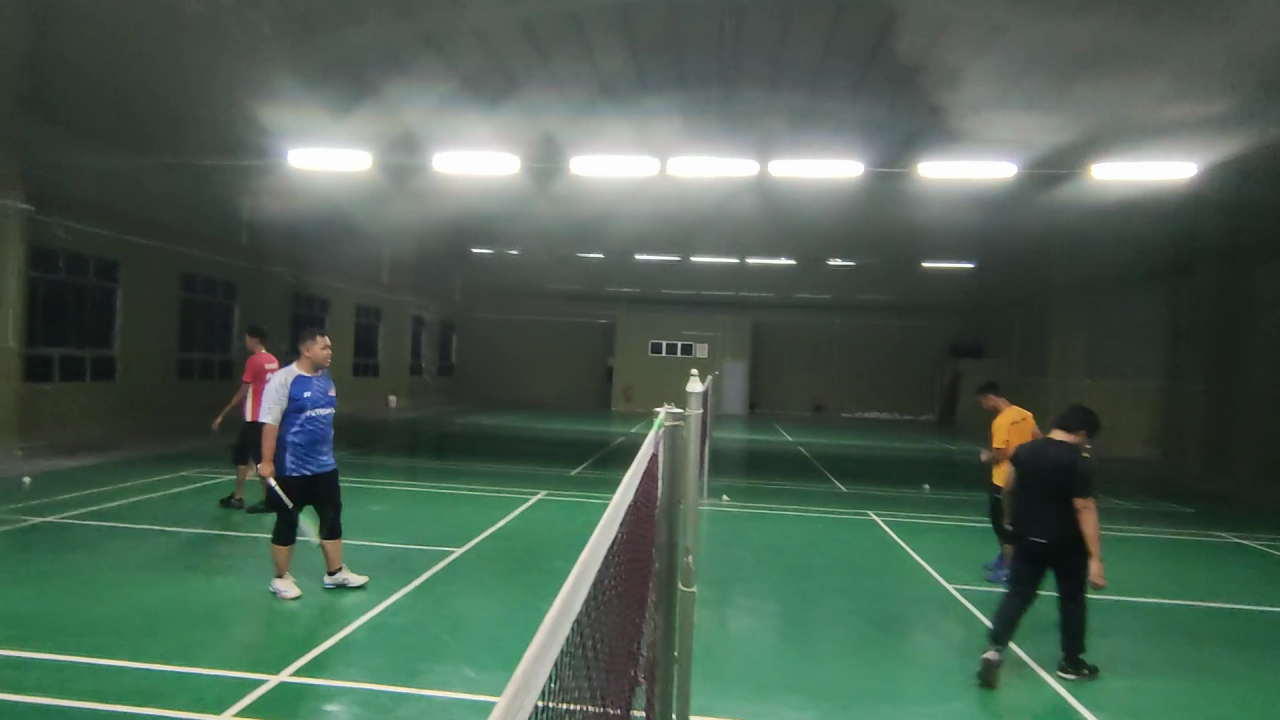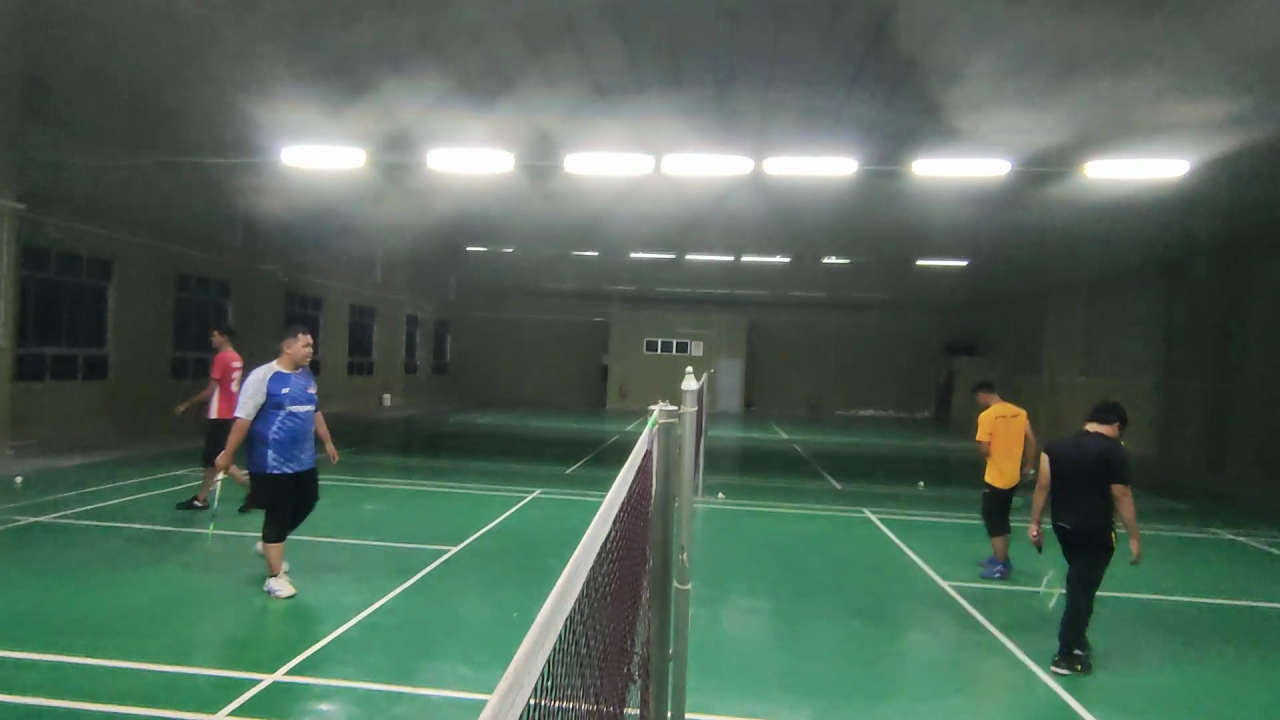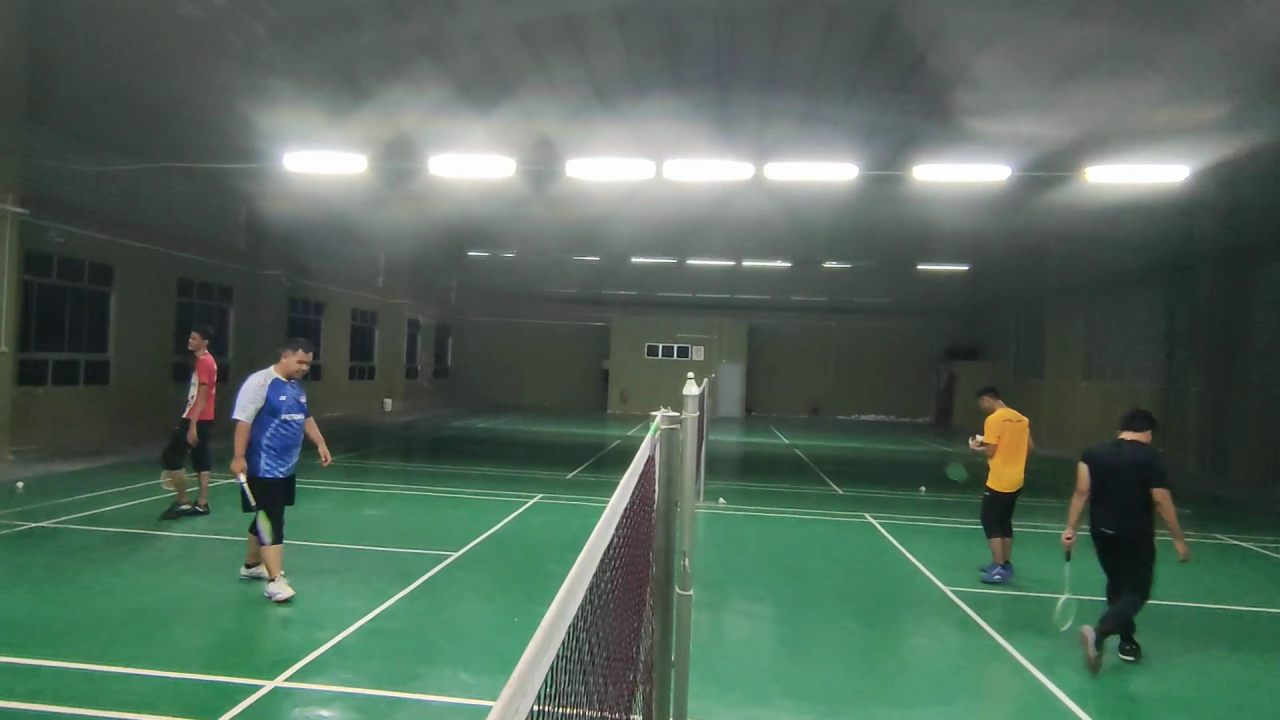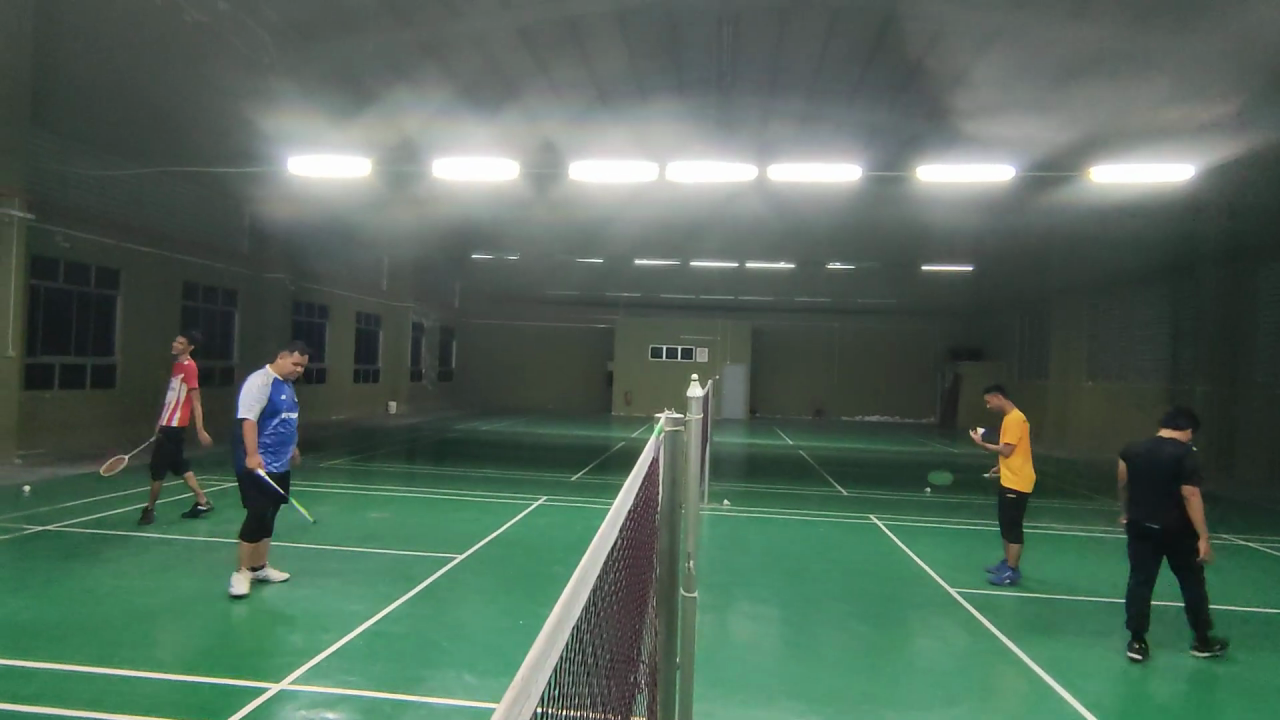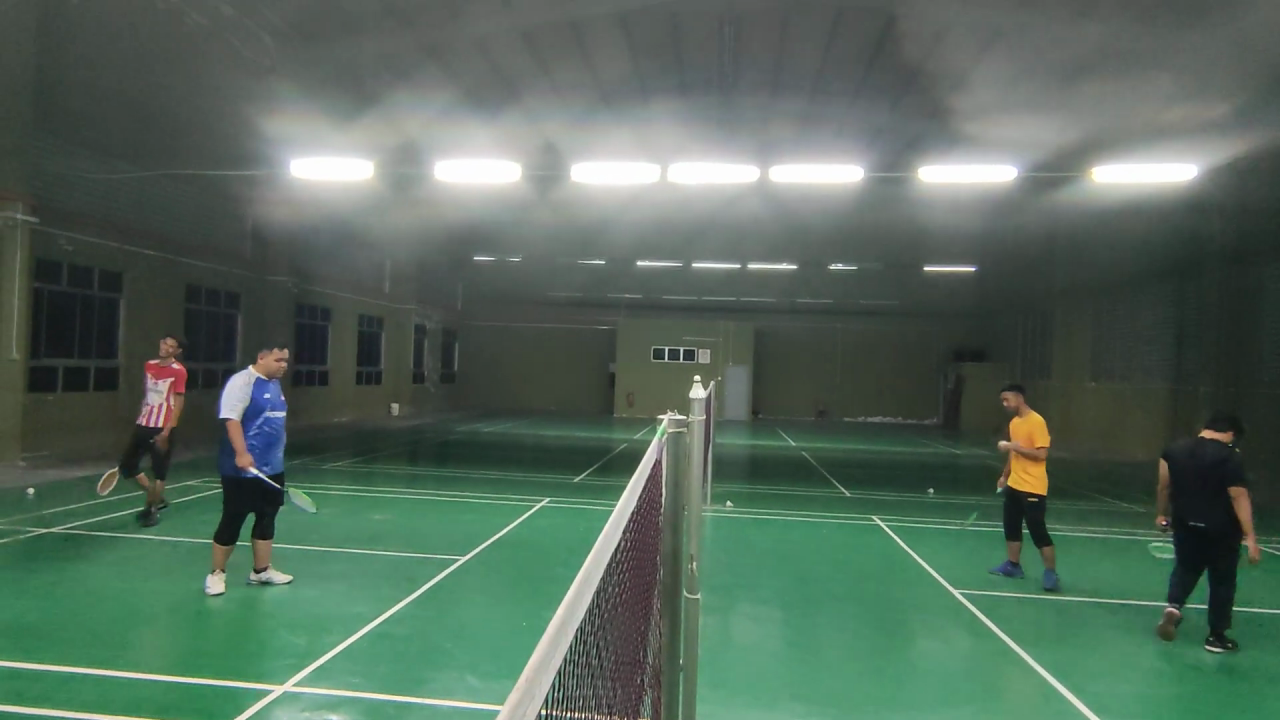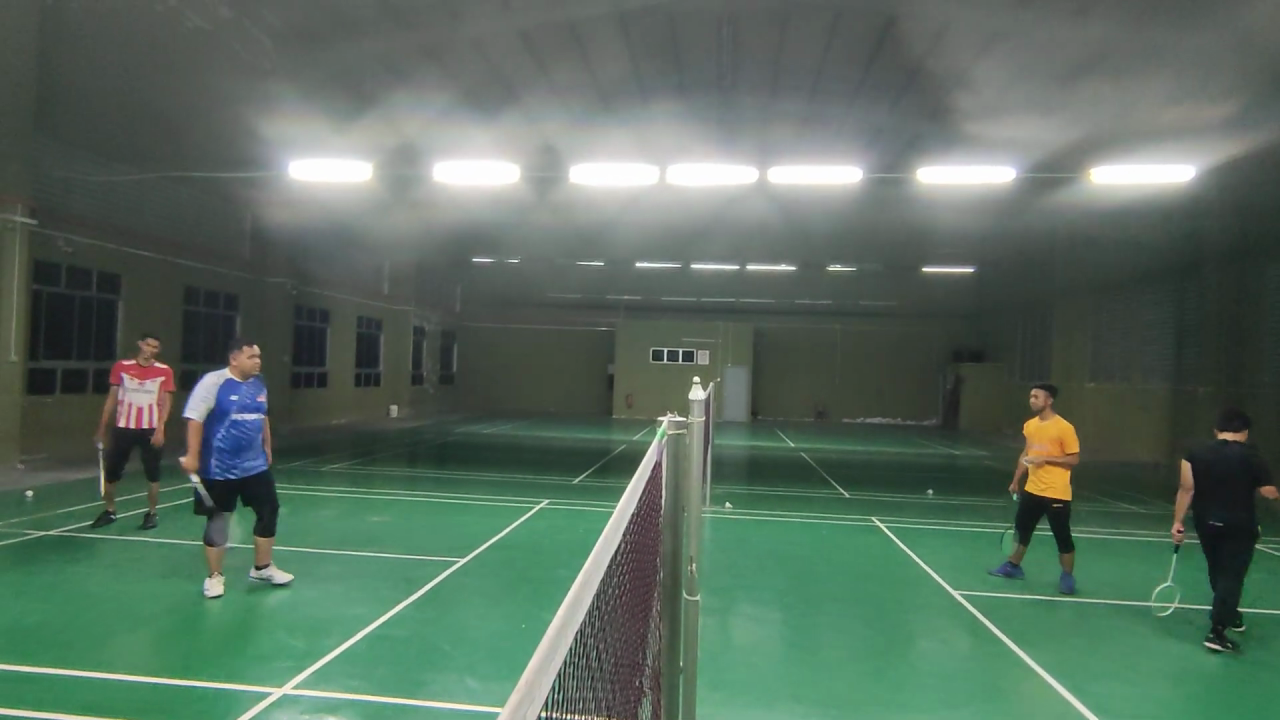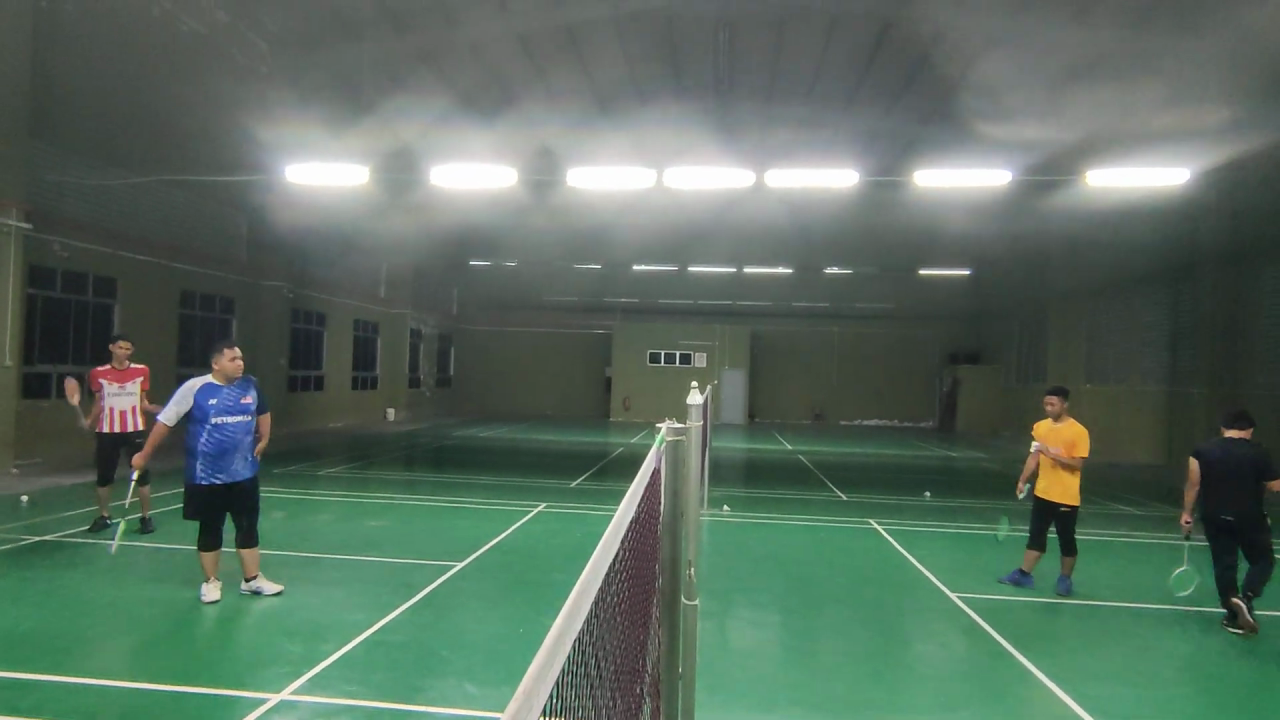
dt=0.3s
person 1, frame 1
left shoulder: (325, 379)
right shoulder: (283, 380)
right elbow: (270, 423)
right wrist: (267, 461)
left hip: (323, 465)
right hip: (291, 468)
left knee: (333, 515)
right knee: (287, 522)
left ankle: (335, 572)
right ankle: (281, 577)
person 1, frame 2
left shoulder: (307, 377)
right shoulder: (263, 377)
right elbow: (243, 418)
left wrist: (327, 442)
right wrist: (228, 453)
left hip: (304, 462)
right hip: (272, 464)
left knee: (303, 507)
right knee: (277, 517)
left ankle: (270, 548)
right ankle: (275, 577)
person 1, frame 3
left shoulder: (297, 386)
right shoulder: (260, 382)
left elbow: (305, 418)
right elbow: (243, 420)
left wrist: (321, 444)
right wrist: (239, 457)
left hip: (286, 466)
right hip: (264, 467)
left knee: (270, 517)
right knee: (273, 519)
left ankle: (252, 565)
right ankle: (275, 581)
person 1, frame 4
left shoulder: (286, 384)
right shoulder: (260, 381)
right elbow: (248, 419)
left wrist: (292, 447)
right wrist: (252, 454)
left hip: (279, 465)
right hip: (258, 466)
left knee: (268, 516)
right knee: (258, 516)
left ankle: (258, 567)
right ankle: (241, 571)
person 1, frame 5
left shoulder: (274, 383)
right shoulder: (242, 382)
right elbow: (231, 419)
right wrist: (241, 453)
left hip: (271, 467)
right hip: (243, 469)
left knee: (267, 518)
right knee: (233, 519)
left ankle: (261, 570)
right ankle: (217, 573)
person 1, frame 6
left shoulder: (257, 384)
right shoulder: (213, 382)
right elbow: (194, 418)
left wrist: (267, 444)
right wrist: (192, 455)
left hip: (255, 466)
right hip: (219, 469)
left knee: (269, 512)
right knee: (218, 521)
left ankle: (263, 567)
right ankle: (214, 576)
person 1, frame 7
left shoulder: (250, 385)
right shoulder: (194, 388)
left elbow: (262, 413)
right elbow: (165, 421)
left wrist: (264, 439)
right wrist: (145, 453)
left hip: (243, 473)
right hip: (206, 475)
left knee: (248, 526)
right knee: (210, 528)
left ankle: (252, 579)
right ankle: (211, 581)
person 2, frame 1
left shoulder: (1024, 452)
right shoulder: (1078, 461)
left elbow: (1010, 491)
right elbow: (1085, 509)
left wrist: (1014, 521)
right wrist: (1095, 558)
left hip: (1027, 537)
right hip: (1065, 543)
left knee: (1018, 595)
right knee: (1072, 600)
left ankle: (995, 648)
right ankle: (1071, 661)
person 2, frame 2
left shoulder: (1057, 446)
right shoulder: (1113, 451)
left elbow: (1043, 486)
right elbow: (1121, 496)
left wrist: (1035, 523)
right wrist: (1134, 538)
left hip: (1064, 526)
right hip: (1095, 531)
left knee: (1079, 582)
right knee: (1083, 589)
left ankle: (1077, 640)
right ankle: (1065, 656)
person 2, frame 3
left shoulder: (1094, 454)
right shoulder: (1150, 457)
left elbow: (1081, 493)
right elbow: (1161, 500)
left wrist: (1070, 528)
right wrist: (1179, 539)
left hip: (1102, 531)
right hip: (1136, 535)
left knee: (1119, 587)
right knee: (1136, 591)
left ankle: (1127, 642)
right ankle: (1098, 631)
person 2, frame 4
left shoulder: (1133, 450)
right shoulder: (1185, 455)
left elbow: (1123, 486)
right elbow: (1191, 497)
left wrist: (1127, 513)
right wrist: (1203, 538)
left hip: (1140, 527)
right hip: (1177, 530)
left knee: (1140, 582)
right knee: (1193, 582)
left ankle: (1137, 642)
right ankle: (1202, 640)
person 2, frame 5
left shoulder: (1175, 450)
right shoulder: (1229, 456)
left elbow: (1164, 487)
right elbow: (1239, 497)
left wrist: (1163, 514)
right wrist: (1250, 537)
left hip: (1185, 524)
right hip: (1220, 528)
left knee: (1185, 570)
right knee: (1222, 580)
left ankle: (1173, 607)
right ankle: (1216, 636)
person 2, frame 6
left shoulder: (1196, 455)
right shoulder: (1251, 457)
left elbow: (1186, 490)
left wrist: (1178, 522)
left hip: (1207, 524)
right hip: (1240, 526)
left knee: (1217, 571)
right knee: (1231, 577)
left ankle: (1229, 616)
right ankle: (1216, 633)
person 2, frame 7
left shoulder: (1203, 451)
right shoulder: (1258, 453)
left elbow: (1193, 484)
left wrist: (1187, 513)
left hip: (1215, 518)
right hip: (1250, 519)
left knee: (1224, 566)
left ankle: (1234, 618)
right ankle: (1245, 598)
person 3, frame 1
left shoulder: (1001, 422)
right shoulder: (1025, 416)
left elbow: (1000, 455)
right elbow: (1038, 438)
left wrist: (987, 458)
left hip: (1006, 482)
left knee: (1004, 523)
right knee: (999, 519)
left ankle: (1009, 568)
right ankle: (1005, 559)
person 3, frame 2
left shoulder: (986, 416)
right shoulder: (1020, 413)
left elbow: (985, 450)
right elbow: (1031, 442)
left wrist: (988, 453)
right wrist: (1028, 465)
left hip: (996, 477)
right hip: (1013, 476)
left knee: (992, 519)
right knee: (1002, 517)
left ankle: (1000, 566)
right ankle: (1002, 558)
person 3, frame 3
left shoulder: (993, 419)
right shoulder: (1022, 419)
left elbow: (990, 451)
right elbow: (1029, 447)
left wrist: (976, 447)
left hip: (999, 481)
right hip: (1016, 480)
left knee: (989, 521)
right knee: (1004, 522)
left ankle: (999, 568)
right ankle: (1005, 564)
person 3, frame 4
left shoulder: (1014, 419)
right shoulder: (1013, 418)
left elbow: (1006, 450)
left wrist: (982, 443)
right wrist: (999, 468)
left hip: (1018, 483)
right hip: (1009, 481)
left knee: (1012, 525)
right knee: (1006, 523)
left ankle: (1012, 571)
right ankle: (1009, 563)
person 3, frame 5
left shoulder: (1037, 422)
right shoulder: (1014, 422)
left elbow: (1042, 454)
left wrist: (1013, 447)
right wrist: (1004, 475)
left hip: (1033, 487)
right hip: (1014, 484)
left knee: (1037, 530)
right knee: (1011, 525)
left ankle: (1051, 573)
right ankle: (1013, 565)
person 3, frame 6
left shoulder: (1064, 428)
right shoulder: (1030, 426)
left elbow: (1074, 459)
left wrist: (1044, 459)
right wrist: (1016, 480)
left hip: (1057, 493)
right hip: (1032, 490)
left knee: (1062, 536)
right knee: (1022, 528)
left ankle: (1067, 577)
right ankle: (1013, 566)
person 3, frame 7
left shoulder: (1078, 432)
right shoulder: (1040, 427)
left elbow: (1077, 464)
right elbow: (1034, 456)
left wrist: (1051, 454)
right wrist: (1022, 480)
left hip: (1066, 498)
right hip: (1042, 493)
left knee: (1066, 539)
right knee: (1036, 536)
left ankle: (1065, 579)
right ankle: (1024, 574)
person 4, frame 1
left shoulder: (254, 361)
right shoulder: (273, 361)
left elbow: (242, 393)
left wrist: (221, 415)
left hip: (254, 418)
left knee: (261, 458)
right knee: (240, 453)
right ankle: (237, 497)
person 4, frame 2
left shoulder: (221, 358)
right shoulder: (236, 359)
left elbow: (210, 390)
left wrist: (186, 405)
left hip: (218, 416)
right hip: (227, 415)
left knee: (215, 459)
right knee: (211, 458)
left ankle: (249, 489)
right ankle: (201, 499)
person 4, frame 3
left shoulder: (203, 361)
right shoulder: (206, 360)
left elbow: (201, 396)
left wrist: (192, 425)
left hip: (196, 419)
right hip: (202, 419)
left knee: (171, 457)
right knee: (201, 460)
left ankle: (182, 502)
right ankle: (201, 504)
person 4, frame 4
left shoulder: (189, 367)
right shoulder: (178, 365)
left elbow: (195, 400)
left wrist: (200, 429)
right wrist: (160, 422)
left hip: (173, 425)
right hip: (167, 423)
left knee: (158, 467)
right knee: (178, 465)
left ankle: (149, 508)
right ankle: (202, 502)
person 4, frame 5
left shoulder: (178, 372)
right shoulder: (149, 366)
left elbow: (178, 404)
left wrist: (165, 432)
right wrist: (142, 421)
left hip: (162, 427)
right hip: (143, 424)
left knee: (159, 470)
right knee: (126, 465)
left ankle: (153, 509)
right ankle: (153, 500)
person 4, frame 6
left shoulder: (164, 371)
right shoulder: (121, 367)
left elbow: (167, 402)
right elbow: (112, 398)
left wrist: (160, 428)
right wrist: (102, 428)
left hip: (150, 428)
right hip: (123, 427)
left knee: (153, 472)
right knee: (112, 470)
left ankle: (151, 513)
right ankle: (109, 511)
person 4, frame 7
left shoulder: (142, 371)
right shoulder: (98, 373)
right elbow: (99, 402)
left wrist: (149, 407)
right wrist: (90, 419)
left hip: (135, 430)
right hip: (107, 432)
left knee: (141, 475)
right knee: (104, 476)
left ankle: (146, 517)
right ankle: (104, 516)
